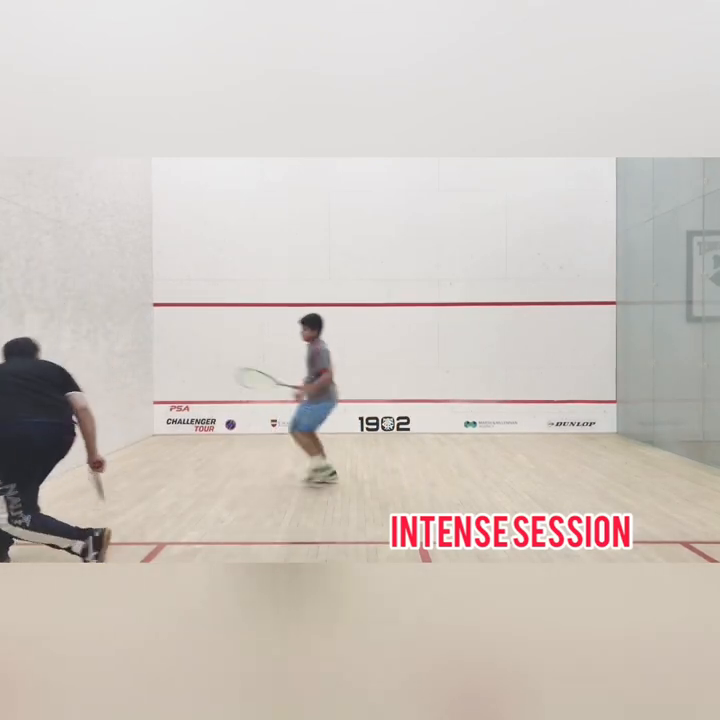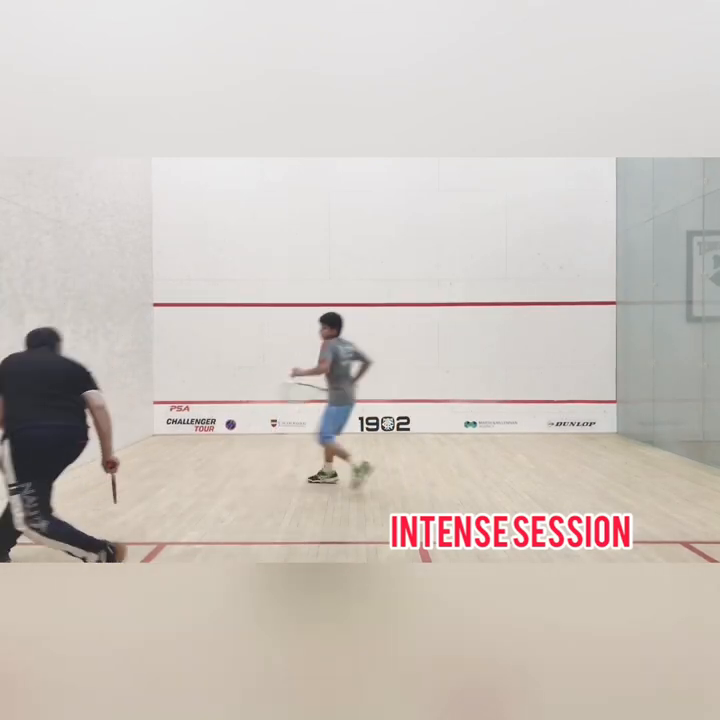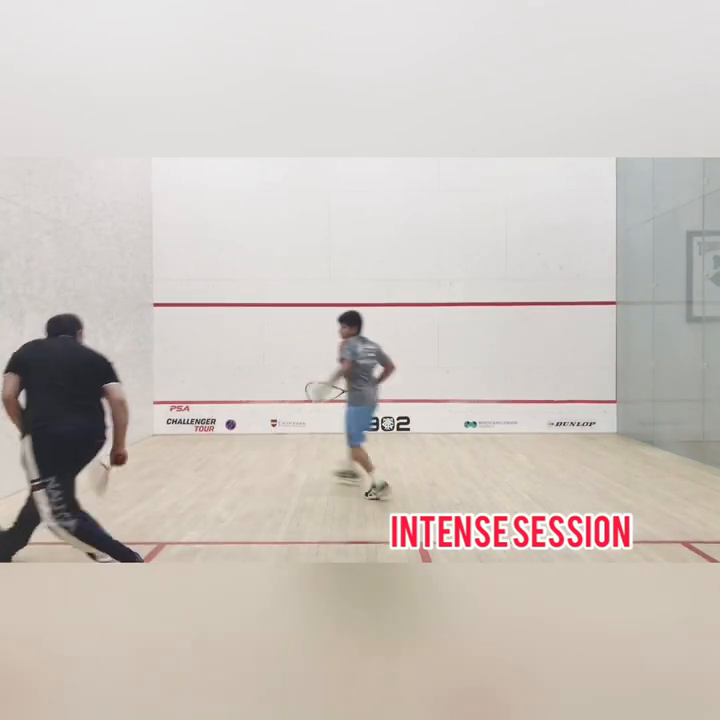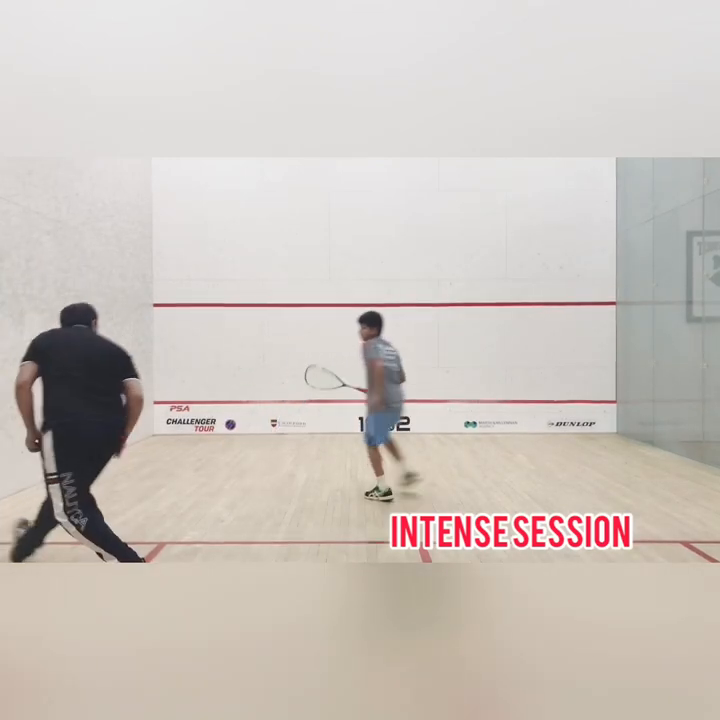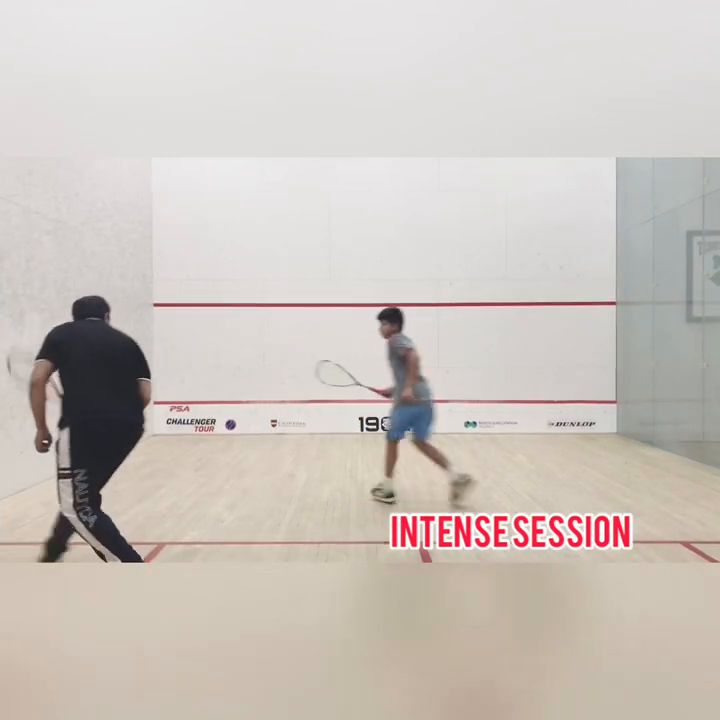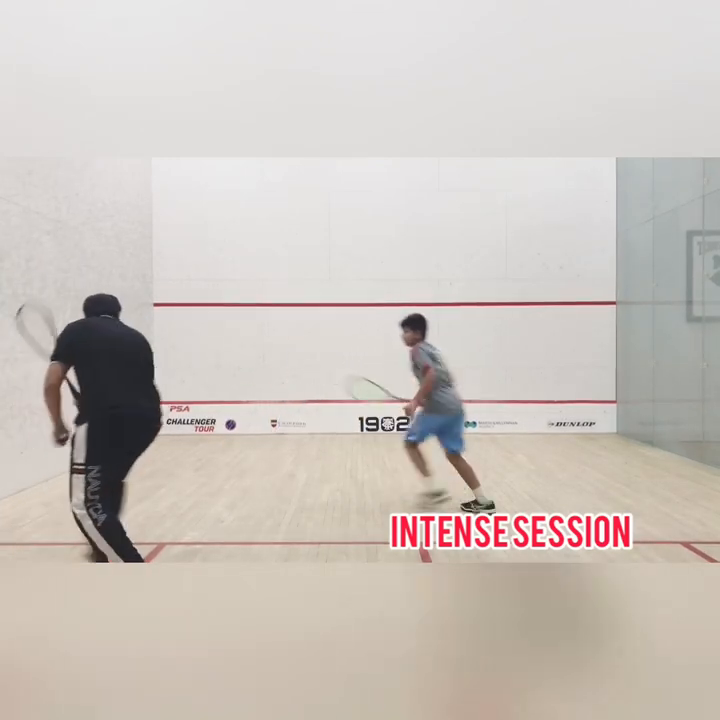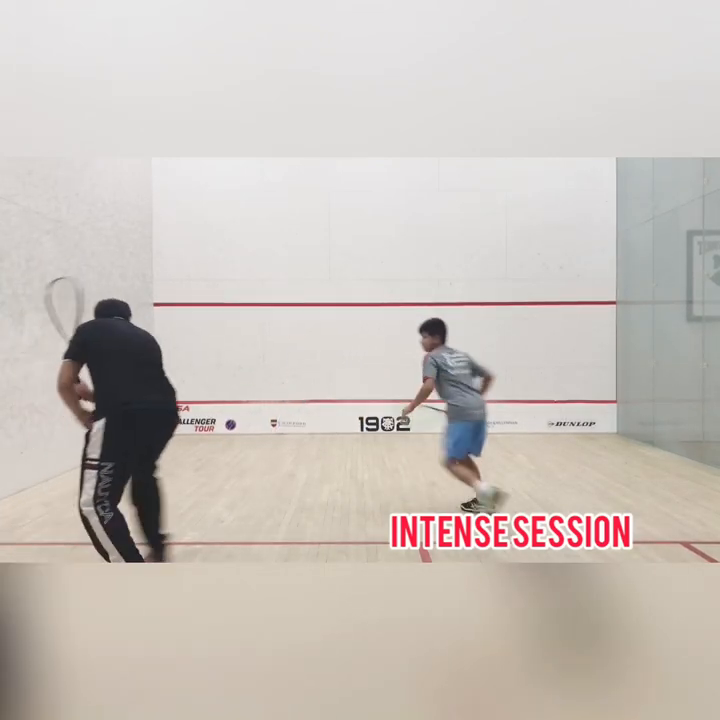
dt=0.1s
person 1, frame 1
right shoulder: (55, 370)
right elbow: (83, 409)
right wrist: (94, 453)
right hip: (59, 431)
right knee: (20, 496)
left ankle: (86, 543)
person 1, frame 2
right shoulder: (74, 367)
right elbow: (99, 407)
right wrist: (108, 452)
left hip: (27, 436)
right hip: (73, 434)
left knee: (32, 521)
right knee: (29, 495)
left ankle: (103, 554)
person 1, frame 3
left shoulder: (29, 351)
right shoulder: (95, 358)
right elbow: (119, 401)
left wrist: (28, 431)
right wrist: (118, 446)
left hip: (46, 433)
right hip: (91, 433)
left knee: (59, 515)
right knee: (52, 493)
left ankle: (126, 561)
person 1, frame 4
left shoulder: (44, 340)
right shoulder: (113, 350)
left elbow: (22, 384)
right elbow: (136, 396)
left wrist: (32, 430)
right wrist: (121, 435)
left hip: (65, 427)
right hip: (109, 430)
left knee: (71, 511)
right knee: (66, 490)
left ankle: (130, 565)
right ankle: (28, 540)
person 1, frame 5
left shoulder: (61, 334)
right shoulder: (128, 344)
left elbow: (37, 382)
right elbow: (145, 396)
left wrist: (41, 430)
left hip: (84, 423)
right hip: (130, 423)
left knee: (78, 506)
right knee: (87, 489)
right ankle: (56, 544)
person 1, frame 6
left shoulder: (76, 330)
right shoulder: (138, 339)
left elbow: (52, 384)
left wrist: (58, 424)
left hip: (103, 419)
right hip: (148, 418)
left knee: (88, 503)
right knee: (110, 482)
right ankle: (103, 550)
person 1, frame 7
left shoulder: (89, 330)
right shoulder: (146, 339)
left elbow: (64, 384)
left wrist: (84, 417)
right wrist: (89, 392)
left hip: (121, 416)
right hip: (163, 414)
left knee: (95, 503)
right knee: (143, 476)
right ankle: (157, 548)
person 2, frame 1
left shoulder: (317, 348)
right shoulder: (318, 346)
left elbow: (328, 376)
left wrist: (306, 391)
right wrist: (307, 385)
left hip: (320, 398)
right hip: (327, 397)
left knee: (296, 430)
right knee: (308, 431)
left ankle: (320, 464)
right ankle: (327, 471)
person 2, frame 2
left shoulder: (328, 344)
right shoulder: (348, 345)
left elbow: (324, 368)
right elbow: (367, 362)
left wrist: (302, 373)
left hip: (339, 400)
right hip: (345, 398)
left knee: (326, 440)
right knee: (328, 436)
left ankle: (357, 467)
right ankle: (327, 471)
person 2, frame 3
left shoulder: (347, 344)
right shoulder: (373, 346)
left elbow: (344, 367)
right elbow: (390, 366)
left wrist: (330, 382)
left hip: (357, 400)
right hip: (370, 399)
left knee: (354, 443)
right knee: (355, 436)
left ankle: (378, 483)
right ankle: (351, 469)
person 2, frame 4
left shoulder: (370, 345)
right shoulder: (391, 349)
left elbow: (379, 366)
right elbow: (401, 378)
left wrist: (376, 394)
left hip: (381, 403)
right hip: (397, 402)
left knee: (372, 443)
right knee: (383, 437)
left ankle: (383, 488)
right ankle: (405, 472)
person 2, frame 5
left shoulder: (394, 340)
right shoulder: (405, 341)
left elbow: (413, 356)
left wrist: (408, 388)
right wrist: (393, 390)
left hip: (409, 401)
right hip: (424, 399)
left knee: (392, 440)
right knee: (420, 442)
left ankle: (387, 488)
right ankle: (456, 477)
person 2, frame 6
left shoulder: (417, 350)
right shoulder: (432, 351)
left elbow: (431, 375)
left wrist: (414, 402)
left hip: (436, 409)
right hip: (455, 407)
left knee: (411, 443)
right knee: (454, 455)
left ankle: (433, 489)
right ankle: (482, 500)
person 2, frame 7
left shoulder: (431, 358)
right shoulder: (462, 355)
left elbow: (428, 387)
right elbow: (488, 376)
left wrist: (411, 406)
left hip: (461, 416)
right hip: (479, 412)
left knee: (451, 463)
right knee: (462, 457)
left ankle: (486, 491)
right ankle: (481, 499)
